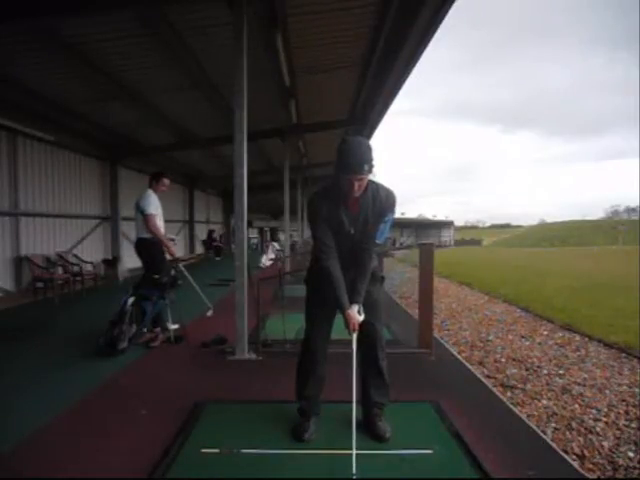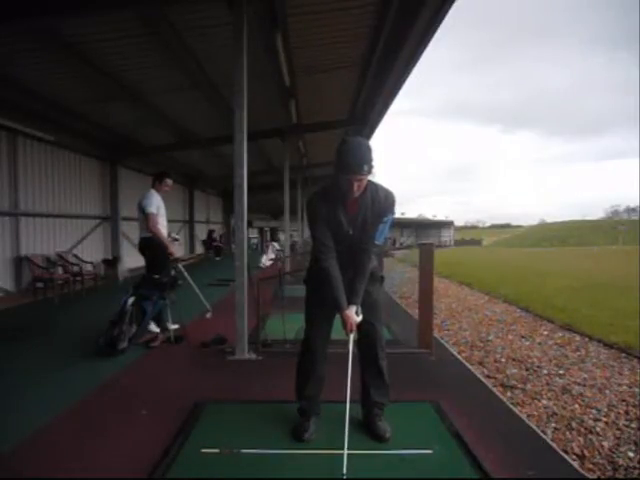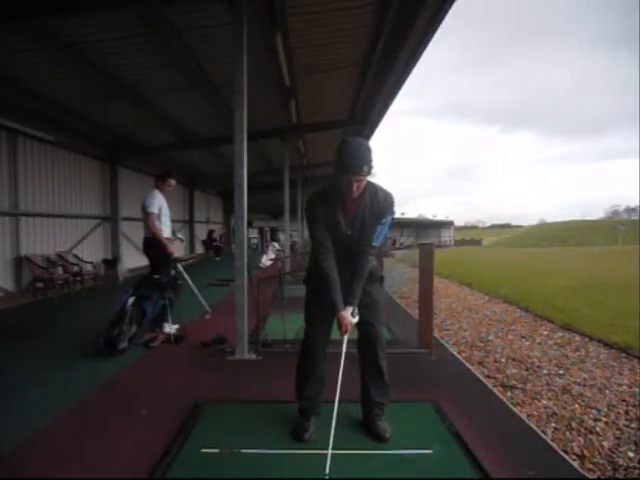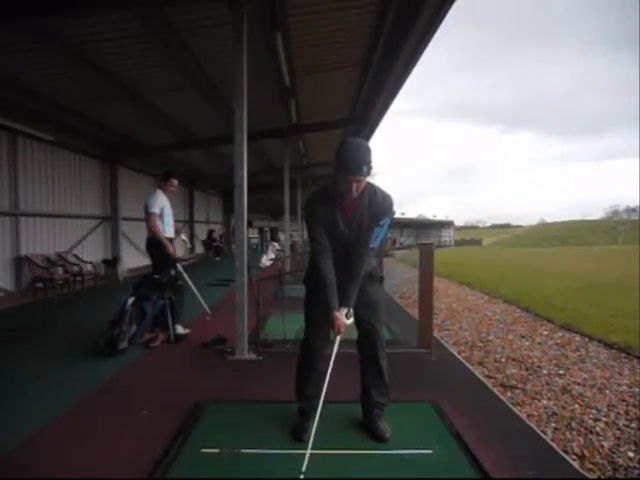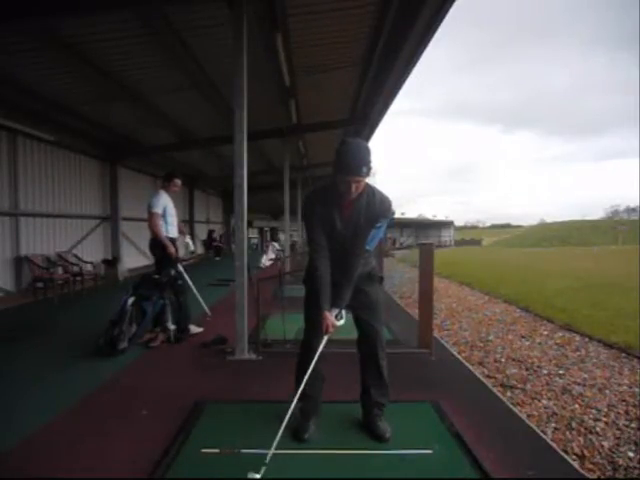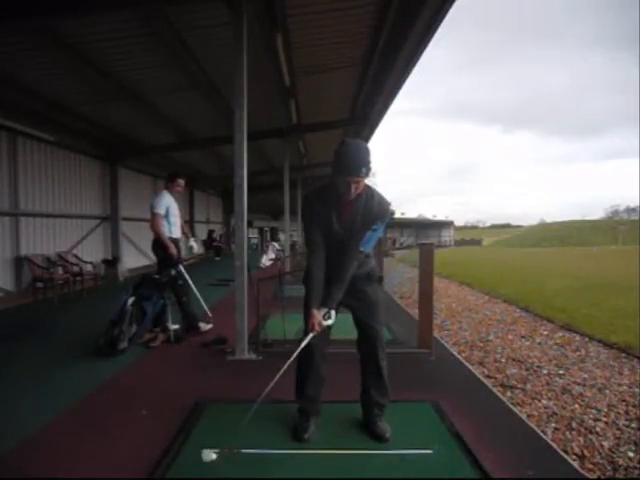
dt=0.5s
person 1, frame 1
left shoulder: (384, 199)
right shoulder: (320, 201)
left elbow: (368, 251)
right elbow: (327, 255)
left wrist: (357, 300)
right wrist: (345, 305)
left hip: (365, 275)
right hip: (325, 276)
left knee: (373, 341)
right knee: (315, 342)
left ankle: (374, 412)
right ankle: (308, 412)
person 1, frame 2
left shoulder: (383, 200)
right shoulder: (319, 202)
left elbow: (367, 252)
right elbow: (326, 255)
left wrist: (355, 301)
right wrist: (342, 306)
left hip: (364, 275)
right hip: (325, 276)
left knee: (373, 341)
right knee: (314, 342)
left ankle: (374, 411)
right ankle: (308, 412)
person 1, frame 3
left shoulder: (382, 201)
right shoulder: (318, 202)
left elbow: (365, 253)
right elbow: (324, 256)
left wrist: (352, 302)
right wrist: (338, 307)
left hip: (364, 276)
right hip: (324, 277)
left knee: (373, 341)
right knee: (314, 342)
left ankle: (374, 411)
right ankle: (308, 412)
person 1, frame 4
left shoulder: (381, 203)
right shoulder: (317, 203)
left elbow: (363, 254)
right elbow: (322, 256)
left wrist: (348, 302)
right wrist: (332, 307)
left hip: (364, 278)
right hip: (324, 278)
left knee: (374, 342)
right knee: (314, 344)
left ankle: (374, 412)
right ankle: (307, 411)
person 1, frame 5
left shoulder: (380, 204)
right shoulder: (315, 201)
left elbow: (359, 255)
right elbow: (319, 255)
left wrist: (341, 304)
right wrist: (324, 307)
left hip: (363, 278)
right hip: (323, 278)
left knee: (373, 343)
right knee: (312, 343)
left ankle: (374, 412)
right ankle: (307, 411)
person 1, frame 6
left shoulder: (378, 206)
right shoulder: (315, 201)
left elbow: (353, 256)
right elbow: (316, 254)
left wrist: (331, 304)
right wrist: (313, 304)
left hip: (361, 278)
right hip: (322, 277)
left knee: (373, 343)
right knee: (313, 344)
left ankle: (374, 412)
right ankle: (308, 412)
person 2, frame 1
left shoulder: (151, 198)
right shoulder: (149, 197)
right elbow: (151, 226)
left wrist: (165, 240)
right wrist: (168, 245)
left hip: (149, 243)
right hip: (150, 244)
left knee: (152, 284)
right knee: (157, 284)
left ankle: (157, 326)
right ankle: (158, 328)
person 2, frame 2
left shoulder: (155, 198)
right shoulder: (152, 197)
right elbow: (151, 225)
left wrist: (167, 238)
right wrist: (167, 244)
left hip: (154, 243)
right hip: (153, 244)
left ankle: (160, 323)
right ankle: (158, 326)
person 2, frame 3
left shoulder: (160, 198)
right shoulder: (154, 197)
right elbow: (151, 224)
left wrist: (172, 235)
right wrist: (166, 243)
left hip: (160, 243)
right hip: (157, 244)
left ankle: (159, 323)
right ankle: (159, 326)
person 2, frame 4
left shoulder: (163, 199)
right shoulder: (156, 198)
right elbow: (151, 224)
left wrist: (178, 233)
right wrist: (167, 244)
left hip: (163, 244)
right hip: (160, 244)
right knee: (174, 284)
left ankle: (160, 325)
right ankle: (171, 325)
person 2, frame 5
left shoulder: (167, 199)
right shoulder: (159, 198)
left elbow: (173, 222)
right elbow: (153, 224)
left wrist: (185, 234)
right wrist: (168, 244)
left hip: (168, 243)
right hip: (163, 244)
right knee: (177, 285)
right ankle: (183, 326)
person 2, frame 6
left shoulder: (172, 200)
right shoulder: (162, 199)
left elbow: (179, 222)
right elbow: (155, 225)
left wrist: (190, 238)
right wrist: (169, 245)
left hip: (171, 244)
right hip: (166, 245)
left knee: (166, 285)
right knee: (179, 285)
right ankle: (192, 323)
